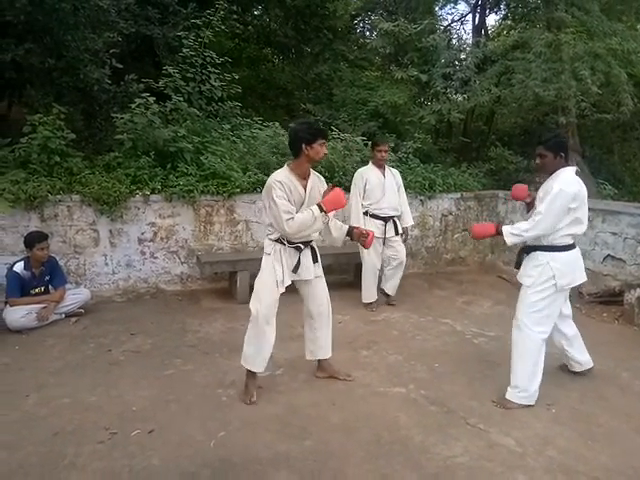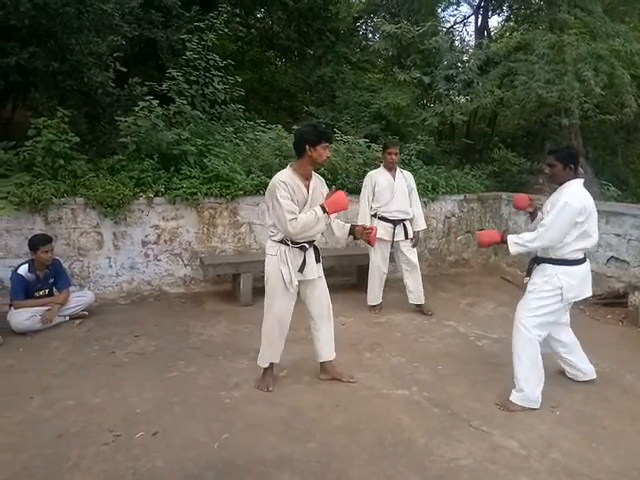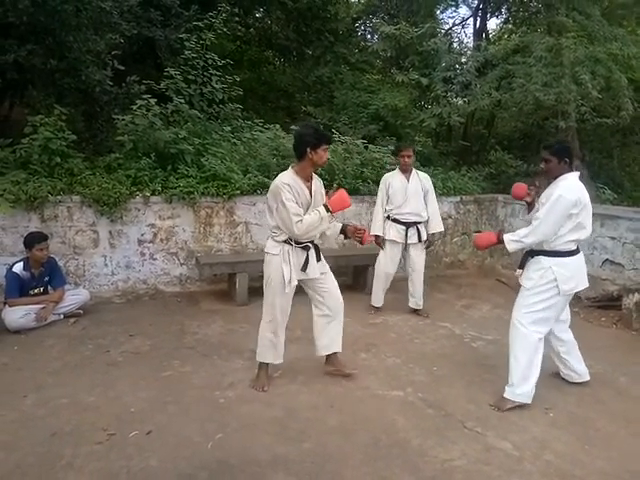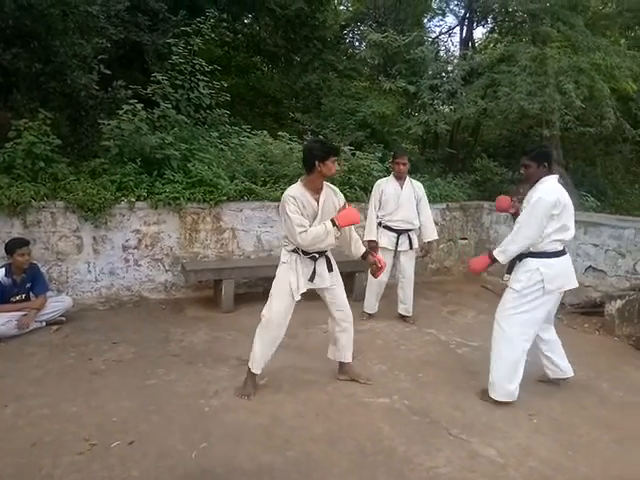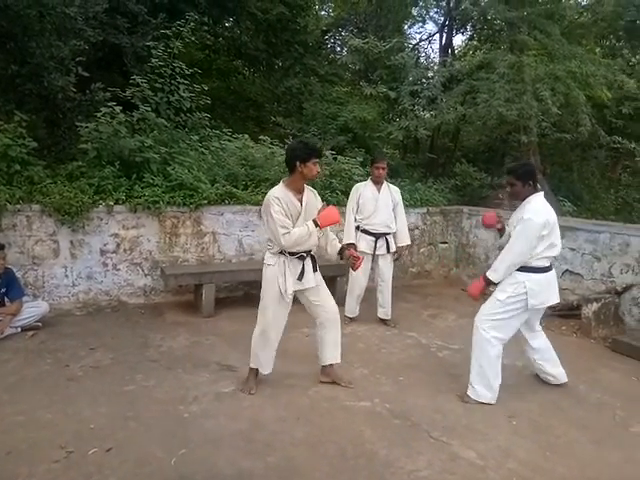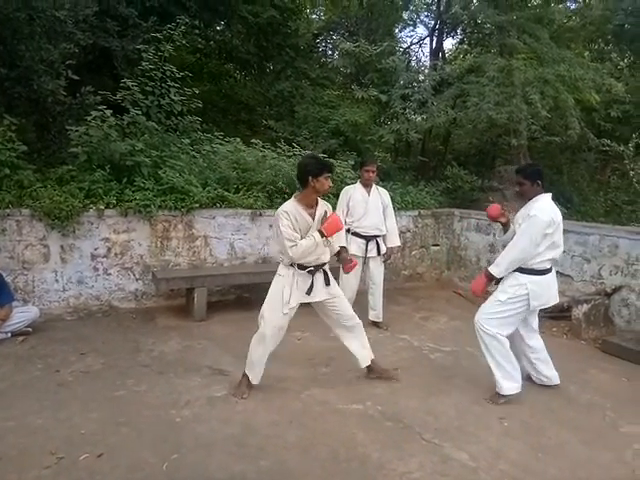
dt=0.3s
person 1, frame 1
left shoulder: (319, 181)
right shoulder: (277, 182)
left elbow: (325, 222)
right elbow: (289, 226)
left wrist: (350, 232)
right wrist: (320, 207)
left hip: (307, 253)
right hip: (279, 254)
left knee: (320, 308)
right knee: (262, 312)
left ankle: (323, 364)
right ankle: (252, 376)
person 1, frame 2
left shoulder: (319, 182)
right shoulder: (281, 182)
left elbow: (327, 223)
right elbow: (292, 226)
left wrist: (353, 230)
right wrist: (324, 208)
left hip: (309, 254)
right hip: (283, 255)
left knee: (321, 310)
right knee: (278, 314)
left ankle: (327, 366)
right ankle: (268, 368)
person 1, frame 3
left shoulder: (317, 182)
right shoulder: (283, 184)
right elbow: (298, 228)
left wrist: (344, 230)
right wrist: (327, 208)
left hip: (309, 253)
right hip: (283, 255)
left knee: (332, 301)
right knee: (276, 313)
left ankle: (331, 359)
right ankle: (264, 368)
person 1, frame 4
left shoulder: (334, 193)
right shoulder: (292, 197)
left elbow: (347, 230)
right elbow: (303, 238)
left wrist: (366, 253)
right wrist: (334, 223)
left hip: (324, 262)
right hip: (295, 263)
left knee: (342, 313)
right knee: (274, 318)
left ankle: (345, 366)
right ankle: (252, 374)
person 1, frame 5
left shoulder: (312, 195)
right shoulder: (275, 198)
left elbow: (323, 232)
right elbow: (286, 240)
left wrist: (343, 251)
right wrist: (315, 223)
left hip: (307, 264)
right hip: (280, 266)
left knee: (328, 313)
right knee: (270, 322)
left ankle: (328, 369)
right ankle: (254, 373)
person 1, frame 6
left shoulder: (323, 208)
right shoulder: (285, 213)
right elbow: (294, 253)
left wrist: (339, 252)
right wrist: (321, 234)
left hip: (321, 276)
right hip: (291, 278)
left knee: (348, 319)
right knee: (269, 329)
left ankle: (372, 366)
right ankle: (248, 378)
person 2, frame 1
left shoulder: (562, 185)
right shoulder: (561, 182)
left elbow: (540, 225)
left wrist: (501, 230)
right wrist: (533, 206)
left hip: (551, 262)
right hip: (554, 258)
left knee: (528, 323)
right knee: (557, 315)
left ankle: (522, 394)
right ankle: (579, 362)
person 2, frame 2
left shoulder: (571, 199)
right shoulder: (570, 193)
left elbow: (546, 238)
right elbow: (553, 230)
left wrist: (505, 239)
right wrist: (535, 214)
left hip: (559, 274)
right hip: (563, 270)
left knee: (528, 326)
right knee: (554, 324)
left ankle: (525, 396)
right ankle: (581, 370)
person 2, frame 3
left shoulder: (565, 191)
right shoulder: (566, 187)
left elbow: (540, 232)
right elbow: (547, 223)
left wrist: (502, 238)
right wrist: (533, 205)
left hip: (552, 267)
right hip: (560, 263)
left knee: (525, 322)
right knee: (555, 322)
left ankle: (518, 392)
right ankle: (575, 372)
person 2, frame 4
left shoulder: (543, 194)
right shoulder: (554, 190)
left elbow: (525, 235)
left wrist: (492, 257)
right wrist: (518, 214)
left hip: (540, 268)
right hip: (552, 264)
left knee: (510, 322)
right knee: (539, 322)
left ankle: (501, 389)
right ankle: (557, 371)
person 2, frame 5
left shoulder: (533, 213)
right shoulder: (535, 207)
left elbow: (516, 253)
left wrist: (487, 279)
right wrist: (504, 230)
left hip: (525, 282)
right hip: (536, 278)
left knee: (486, 326)
right knee: (530, 328)
left ankle: (482, 392)
right ankle: (553, 374)
person 2, frame 6
left shoulder: (540, 212)
right shoulder: (538, 207)
left elbow: (520, 250)
right elbow: (520, 240)
left wrist: (489, 274)
right wrist: (508, 225)
left hip: (526, 282)
right hip: (531, 279)
left knee: (487, 323)
right knee: (524, 330)
left ankle: (508, 385)
right ankle: (546, 376)
person 3, frame 1
left shoulder: (394, 174)
right shoulder: (362, 173)
left elbow: (402, 199)
right elbow: (356, 201)
left wrist: (405, 224)
right wrist: (359, 227)
left hip: (392, 224)
right hip: (372, 224)
left knee: (399, 258)
right knee: (372, 263)
left ankle: (387, 290)
right ankle: (370, 298)
person 3, frame 2
left shoulder: (407, 176)
right shoulder: (373, 176)
left elbow: (415, 203)
right elbow: (365, 204)
left wrist: (417, 228)
left hip: (404, 227)
right hip: (382, 227)
left knee: (411, 264)
right knee: (378, 266)
left ankle: (419, 302)
right ankle: (375, 301)
person 3, frame 3
left shoulder: (424, 178)
right shoulder: (388, 178)
left elbow: (431, 205)
right elbow: (380, 206)
left wrist: (432, 232)
right wrist: (378, 232)
left hip: (417, 230)
right hip: (394, 229)
left knee: (417, 270)
right knee: (385, 267)
left ankle: (416, 305)
right ankle: (376, 303)
person 3, frame 4
left shoulder: (417, 187)
right shoulder: (381, 185)
left elbow: (424, 213)
right elbow: (372, 212)
left wrist: (427, 239)
right wrist: (371, 238)
left hip: (408, 238)
right hip: (385, 236)
left knee: (407, 276)
right knee: (378, 275)
left ankle: (405, 311)
right ankle: (369, 309)
person 3, frame 5
left shoulder: (394, 191)
right shoulder: (359, 188)
left elbow: (400, 218)
right elbow: (350, 215)
left wrist: (401, 244)
right wrist: (350, 241)
left hip: (386, 241)
right hip: (364, 240)
left knee: (385, 279)
right knee: (358, 279)
left ankle: (385, 315)
right ankle: (350, 313)
person 3, frame 6
left shoulder: (383, 193)
right shoulder: (349, 191)
left elbow: (390, 220)
right elbow: (341, 218)
left wrist: (391, 246)
right wrist: (341, 244)
left hip: (376, 243)
right hip: (354, 242)
left knee: (376, 282)
right knee: (349, 281)
left ankle: (376, 317)
